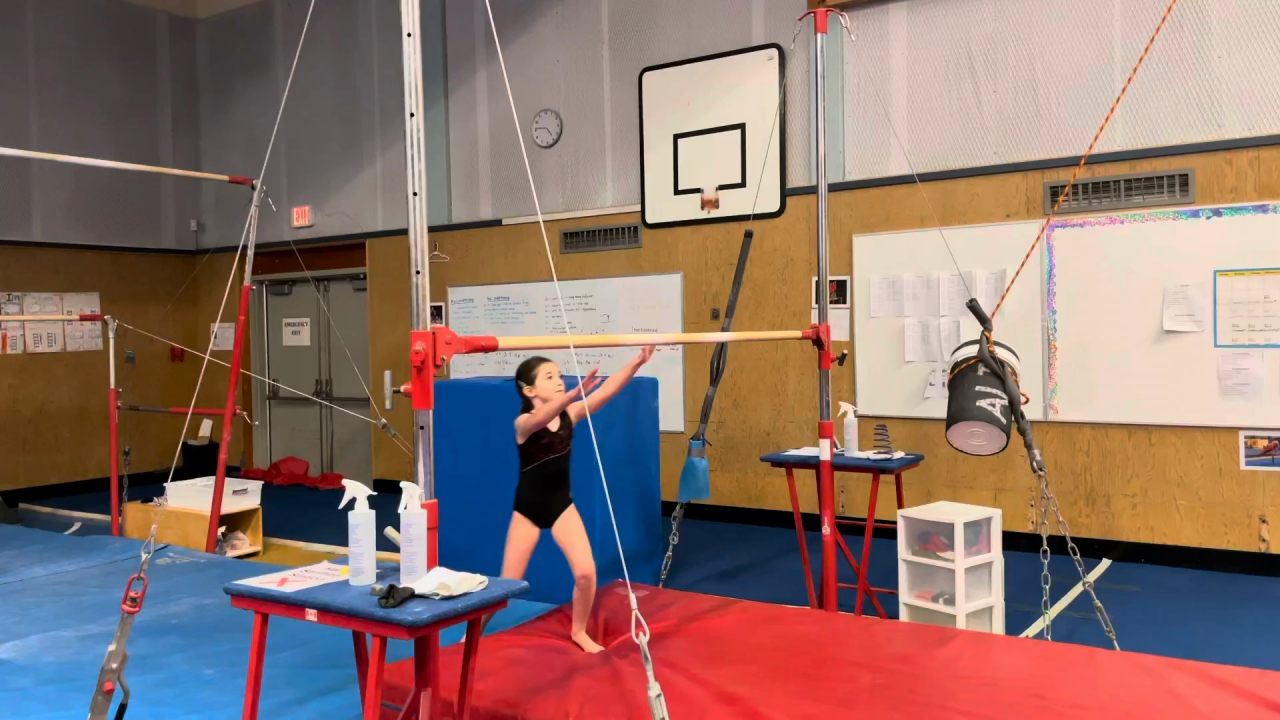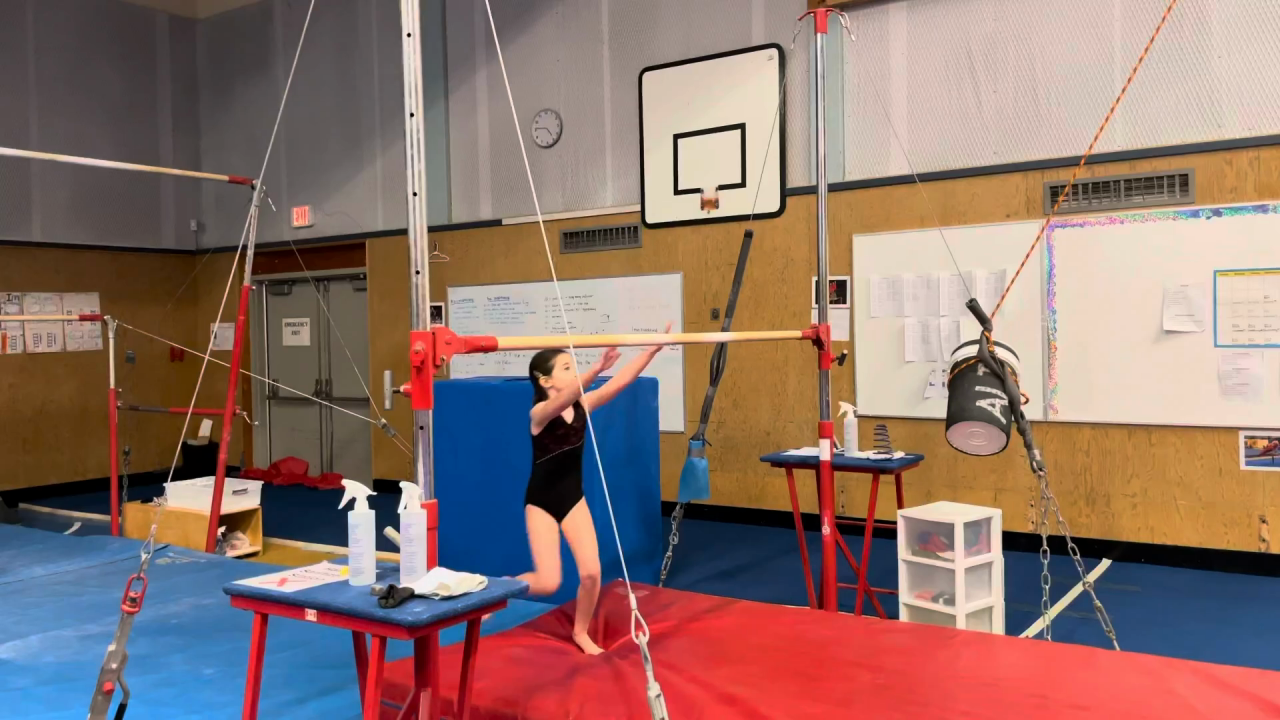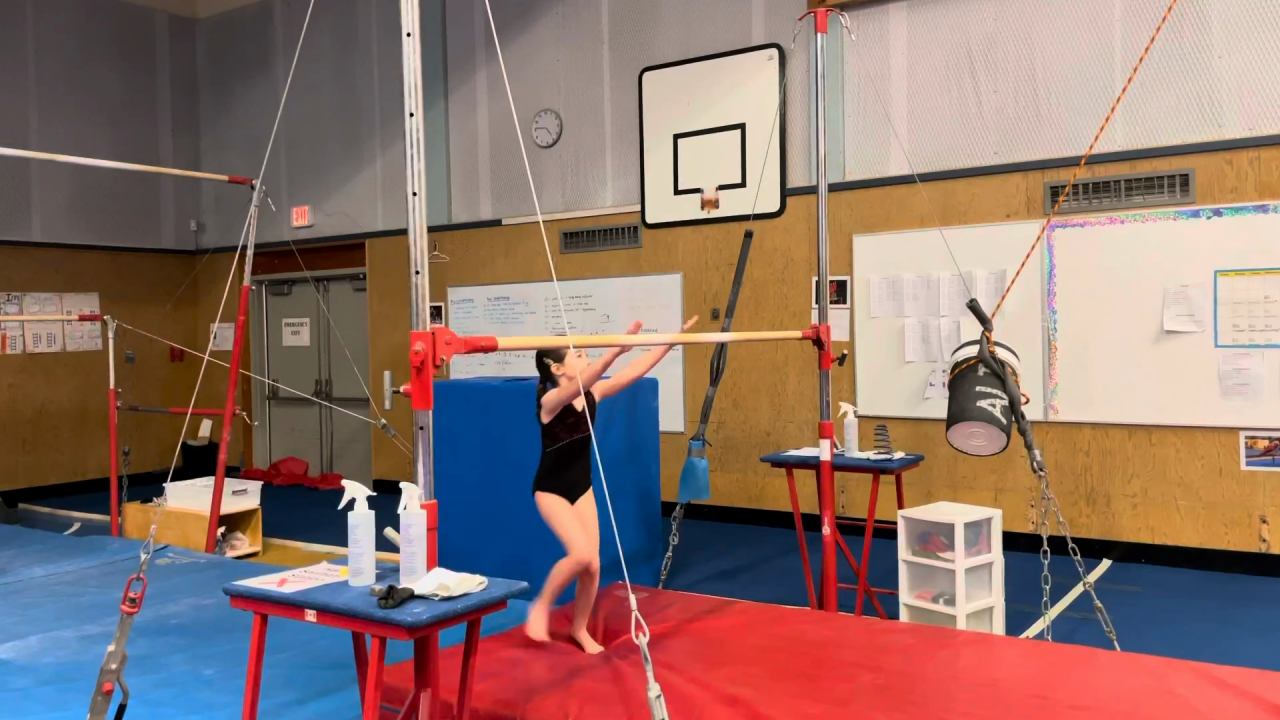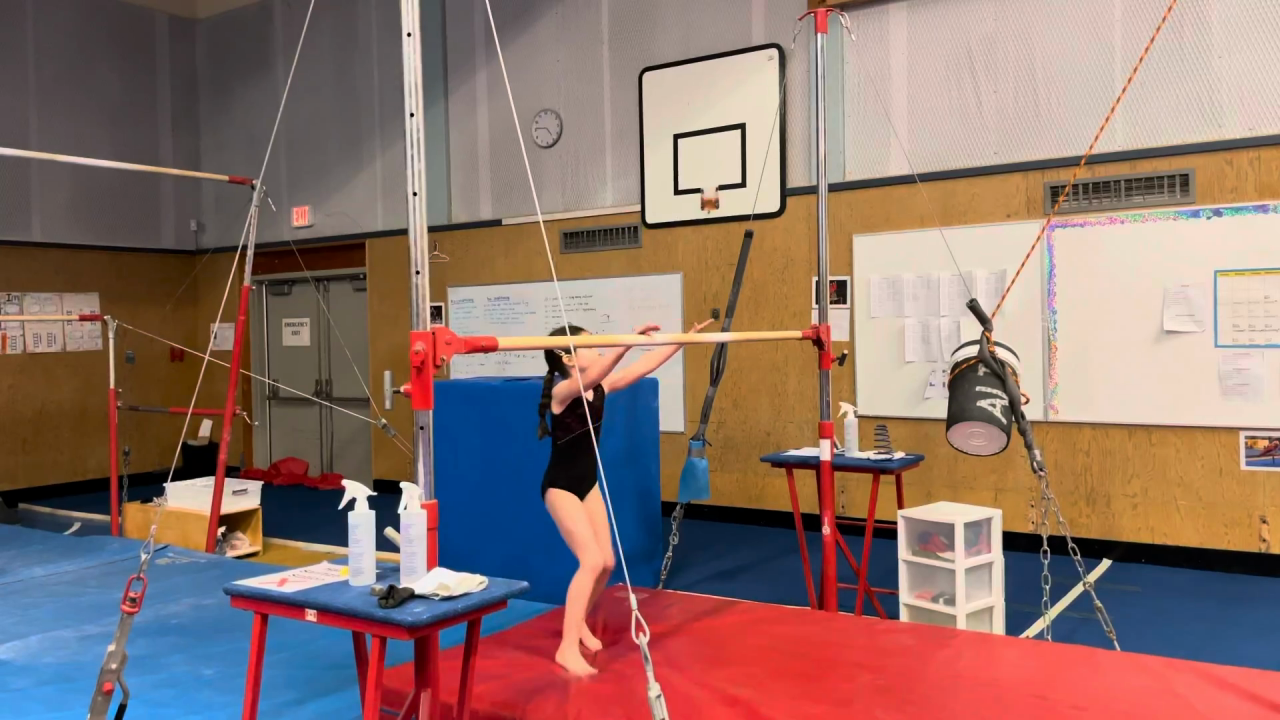
dt=0.1s
person 1, frame 1
left shoulder: (569, 414)
right shoulder: (524, 423)
left elbow: (607, 391)
right elbow: (545, 416)
left wrist: (639, 361)
right wrist: (577, 393)
left hip: (562, 507)
right hip: (527, 511)
left knee: (586, 571)
left ankle: (579, 630)
person 1, frame 2
left shoulder: (584, 405)
right shoulder: (541, 413)
left elbow: (622, 379)
right elbow: (562, 401)
left wrist: (654, 349)
right wrist: (596, 370)
left hip: (573, 500)
right hip: (540, 504)
left knee: (591, 573)
right knee: (547, 582)
left ankle: (582, 631)
person 1, frame 3
left shoulder: (592, 394)
right shoulder: (551, 400)
left elbow: (636, 371)
right elbow: (575, 387)
left wrist: (673, 342)
right wrist: (617, 350)
left hip: (581, 488)
right hip: (550, 490)
left knee: (591, 565)
right knee: (582, 554)
left ankle: (580, 628)
right ankle: (540, 607)
person 1, frame 4
left shoulder: (602, 388)
right shoulder: (562, 391)
left elbow: (645, 366)
right elbow: (593, 374)
left hip: (588, 484)
right hip: (560, 488)
left knee: (607, 562)
right knee: (591, 562)
left ankle: (581, 625)
right ankle: (567, 647)
